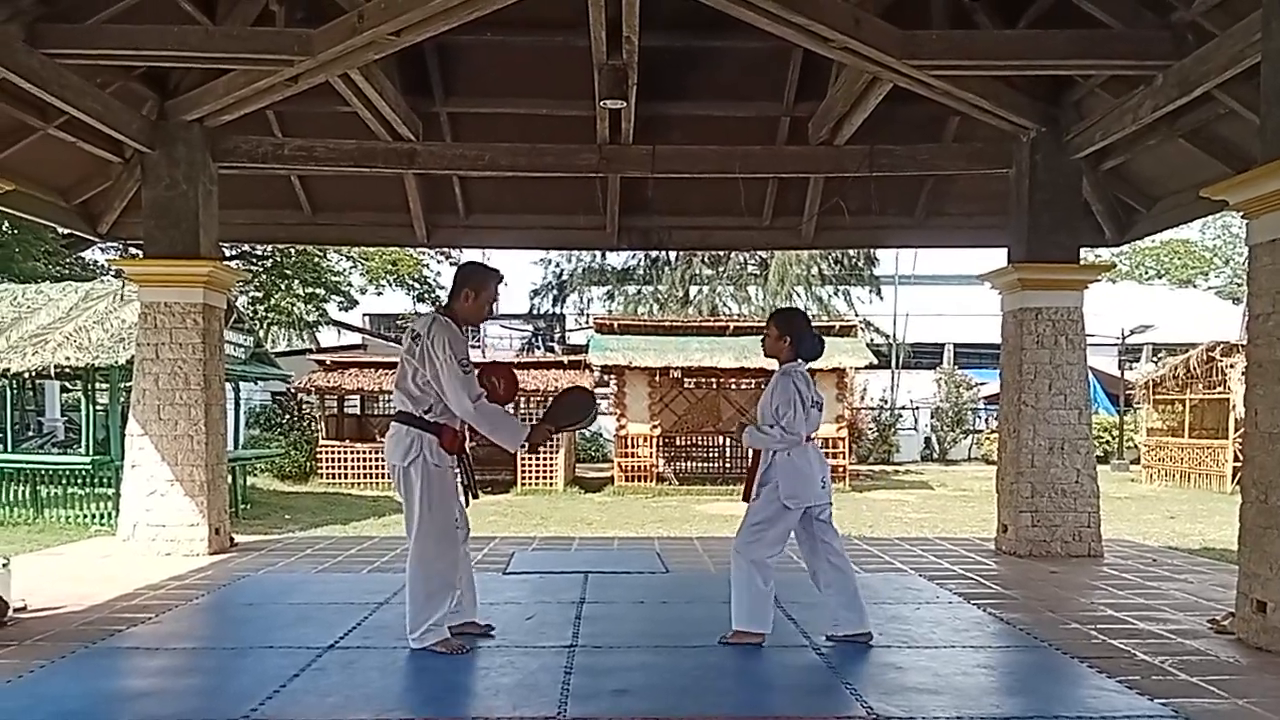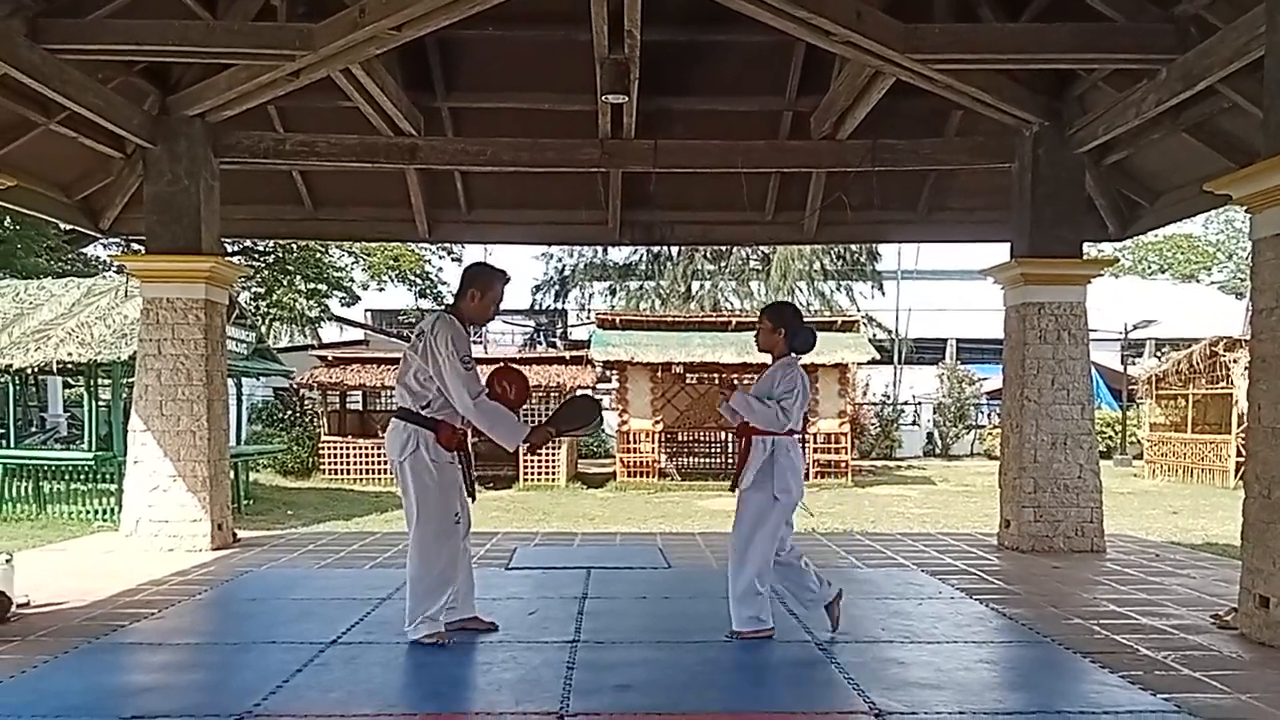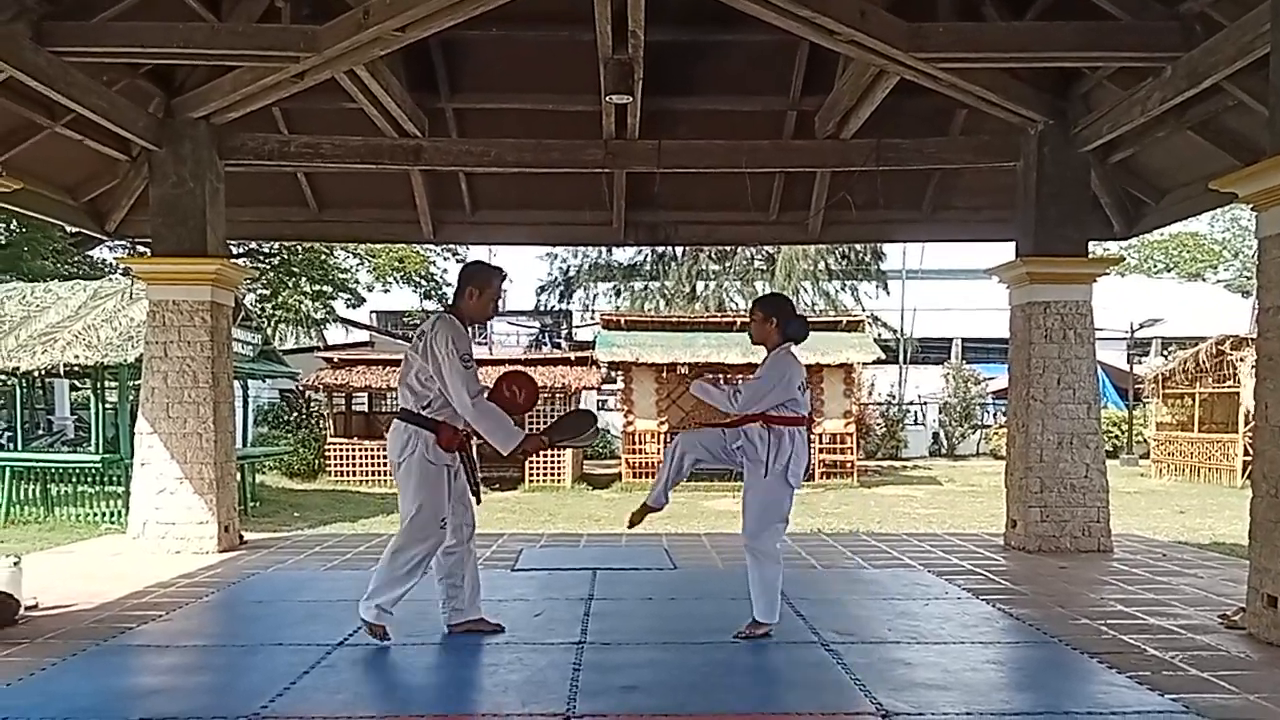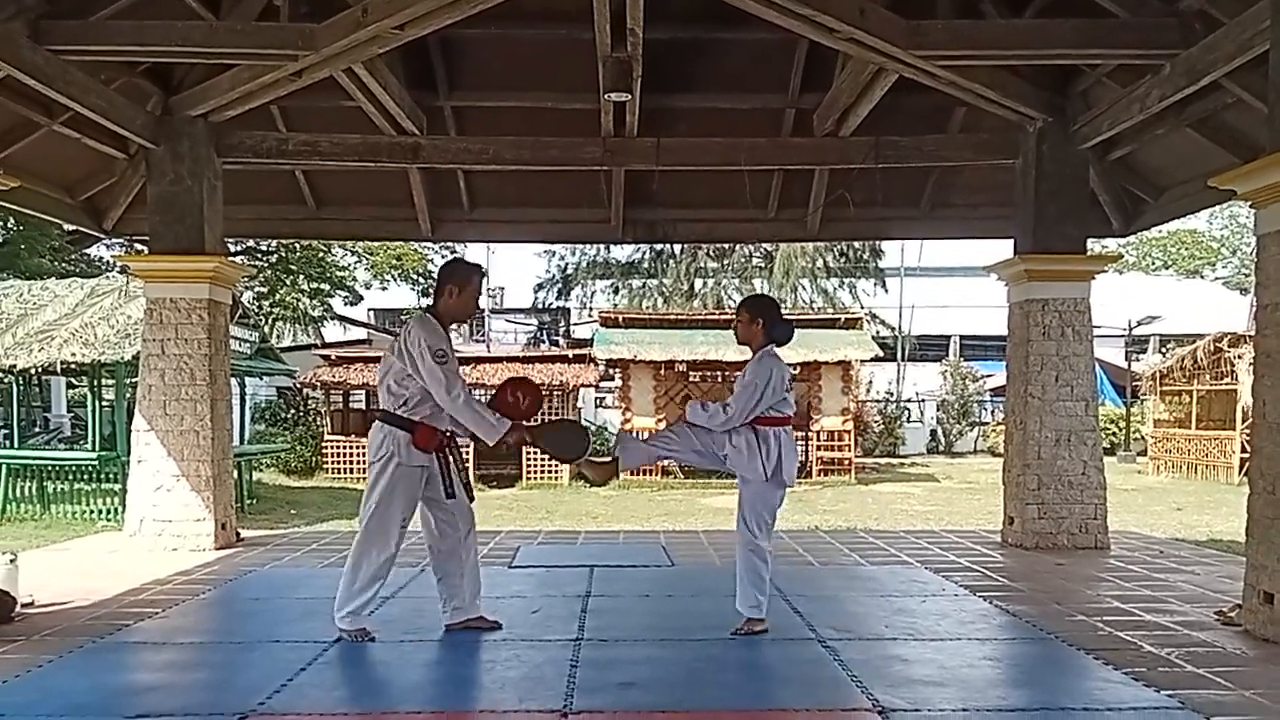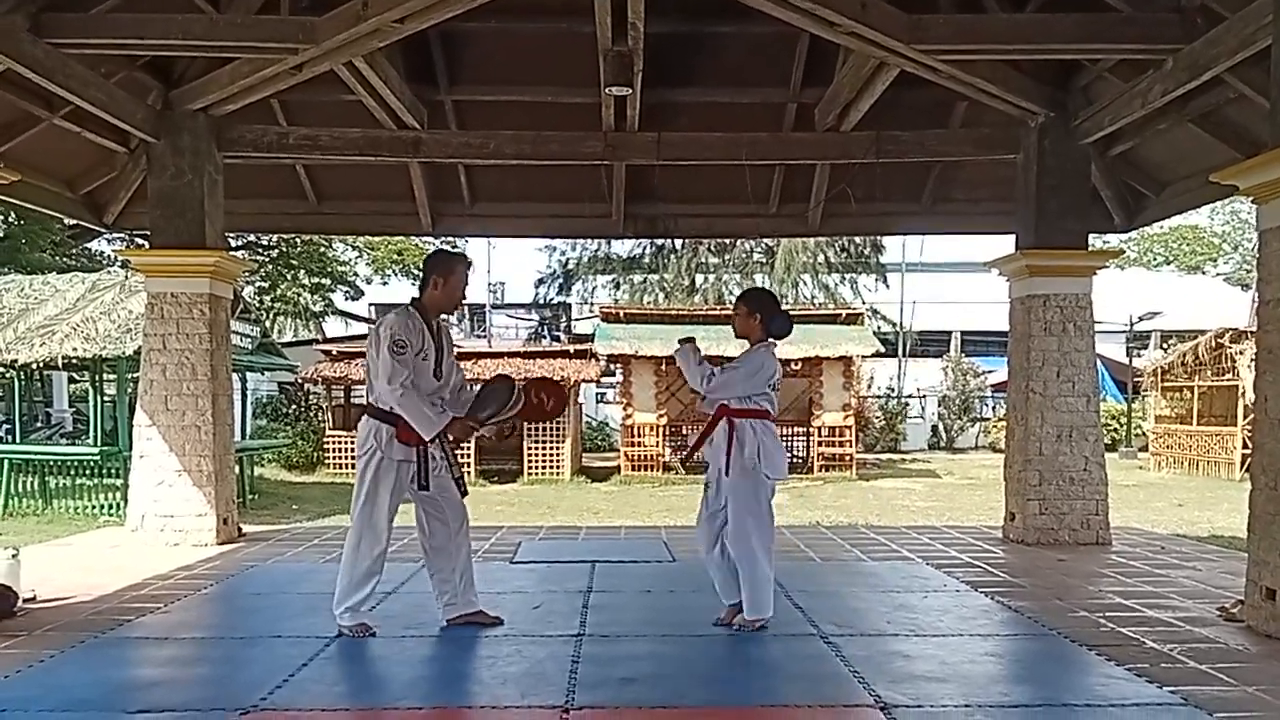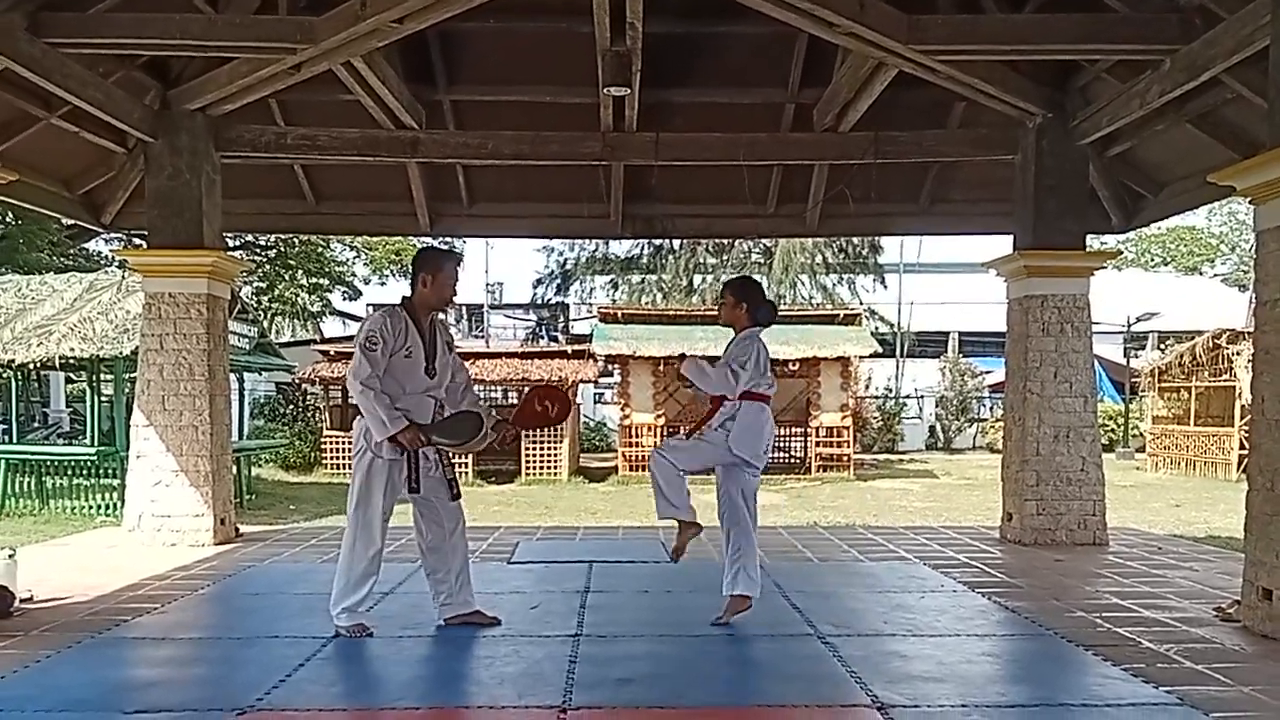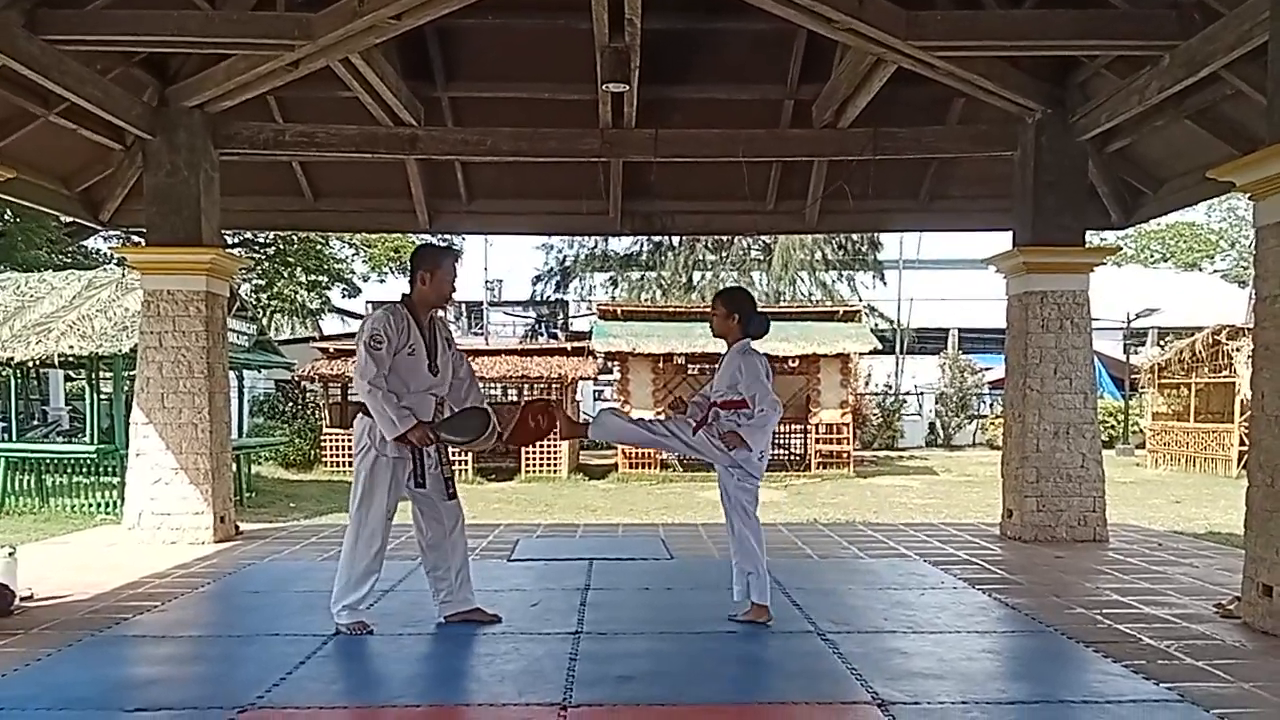
dt=0.2s
person 1, frame 1
left shoulder: (425, 327)
right shoulder: (445, 338)
right elbow: (469, 405)
right wrist: (525, 434)
left hip: (426, 443)
right hip: (422, 446)
left knee: (452, 532)
right knee: (434, 540)
left ankle: (456, 615)
right ankle: (427, 631)
person 1, frame 2
left shoulder: (441, 326)
right shoulder: (448, 334)
right elbow: (471, 401)
right wrist: (526, 434)
left hip: (432, 442)
right hip: (420, 441)
left knee: (454, 527)
right knee: (435, 533)
left ankle: (456, 611)
right ankle: (423, 623)
person 1, frame 3
left shoulder: (448, 329)
right shoulder: (446, 333)
right elbow: (469, 401)
left wrist: (505, 418)
right wrist: (518, 439)
left hip: (441, 445)
right hip: (420, 441)
left knee: (458, 527)
right knee: (425, 530)
left ankle: (462, 612)
right ankle: (376, 607)
person 1, frame 4
left shoulder: (435, 333)
right shoulder: (423, 334)
right elbow: (452, 396)
left wrist: (493, 421)
right wrist: (503, 429)
left hip: (429, 447)
right hip: (399, 443)
left knee: (456, 526)
right knee: (381, 532)
left ankle: (461, 610)
right ankle: (349, 617)
person 1, frame 5
left shoulder: (440, 332)
right shoulder: (397, 325)
left elbow: (454, 391)
right elbow: (395, 387)
right wrist: (444, 424)
left hip: (427, 444)
right hip: (387, 438)
left knee: (449, 522)
right knee: (371, 529)
left ankle: (460, 605)
right ankle: (348, 613)
person 1, frame 6
left shoulder: (440, 332)
right shoulder: (383, 324)
left elbow: (459, 391)
right elbow: (362, 383)
left wrist: (491, 425)
right wrist: (396, 427)
left hip: (425, 444)
right hip: (382, 439)
left knee: (446, 523)
right knee: (367, 528)
left ankle: (457, 605)
right ankle: (347, 613)
person 1, frame 7
left shoulder: (440, 330)
right shoulder: (384, 323)
left elbow: (462, 386)
right elbow: (369, 384)
right wrist: (405, 427)
left hip: (425, 439)
right hip: (384, 437)
left knee: (445, 521)
right knee: (370, 527)
left ankle: (456, 602)
right ankle: (347, 611)
person 2, frame 1
left shoulder: (786, 381)
right shoulder: (800, 378)
left elbow: (791, 433)
left wrist: (751, 435)
right wrist: (759, 432)
left hip: (787, 475)
right hip: (807, 473)
left knee: (750, 549)
right knee: (825, 551)
left ankle: (752, 627)
right ankle: (853, 624)
person 2, frame 2
left shoulder: (791, 375)
right shoulder: (776, 373)
left elbow: (777, 419)
right elbow: (751, 418)
left wrist: (739, 398)
right wrist: (730, 401)
left hip: (774, 470)
right hip: (765, 468)
left knee: (748, 548)
right knee: (774, 548)
left ankle: (755, 622)
right ankle: (824, 595)
person 2, frame 3
left shoulder: (784, 365)
right shoulder: (777, 363)
left elbow: (740, 402)
left wrist: (701, 387)
right wrist: (705, 389)
left hip: (778, 453)
right hip: (755, 444)
left knee: (762, 538)
right knee: (685, 443)
left ankle: (764, 617)
right ankle: (654, 502)
person 2, frame 4
left shoulder: (767, 367)
right shoulder: (762, 363)
left elbow: (733, 414)
left wrist: (695, 408)
left hip: (765, 455)
right hip: (741, 444)
left knee: (753, 535)
right knee: (674, 439)
left ankle: (756, 614)
right ankle: (610, 466)
person 2, frame 5
left shoulder: (759, 360)
right shoulder: (754, 357)
left elbow: (710, 384)
left wrist: (687, 353)
right wrist: (703, 379)
left hip: (750, 451)
right hip: (730, 449)
left knee: (747, 534)
right knee: (711, 532)
left ankle: (755, 611)
right ankle: (736, 602)
person 2, frame 6
left shoulder: (750, 344)
right shoulder: (743, 343)
left elbow: (728, 384)
right elbow: (725, 384)
left wrist: (692, 366)
right wrist: (698, 369)
left hip: (740, 430)
right hip: (736, 431)
left knee: (664, 456)
right knee: (736, 519)
left ankle: (687, 521)
right ankle: (740, 592)
person 2, frame 7
left shoulder: (749, 359)
right shoulder: (734, 357)
left elbow: (769, 408)
right elbow: (708, 398)
left wrist: (741, 435)
right wrist: (687, 407)
left hip: (736, 443)
right hip: (736, 452)
left knee: (661, 431)
right knee: (743, 526)
left ankle: (582, 429)
right ankle: (758, 604)
